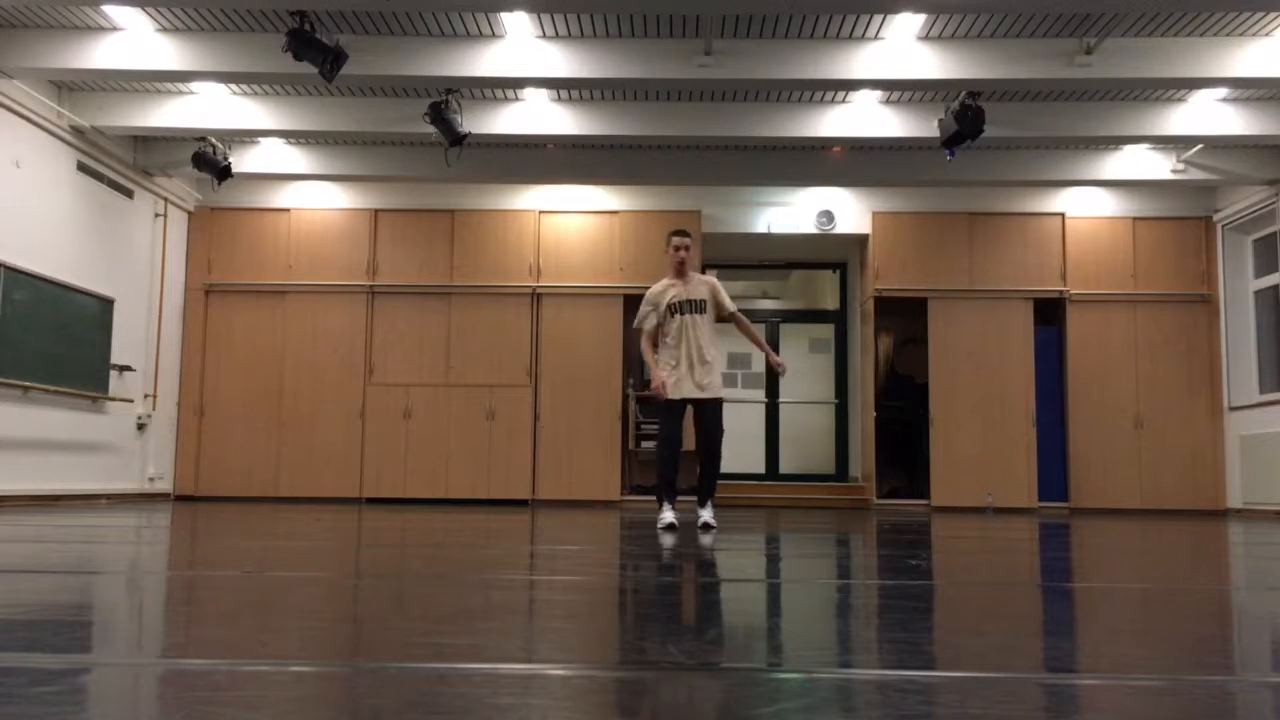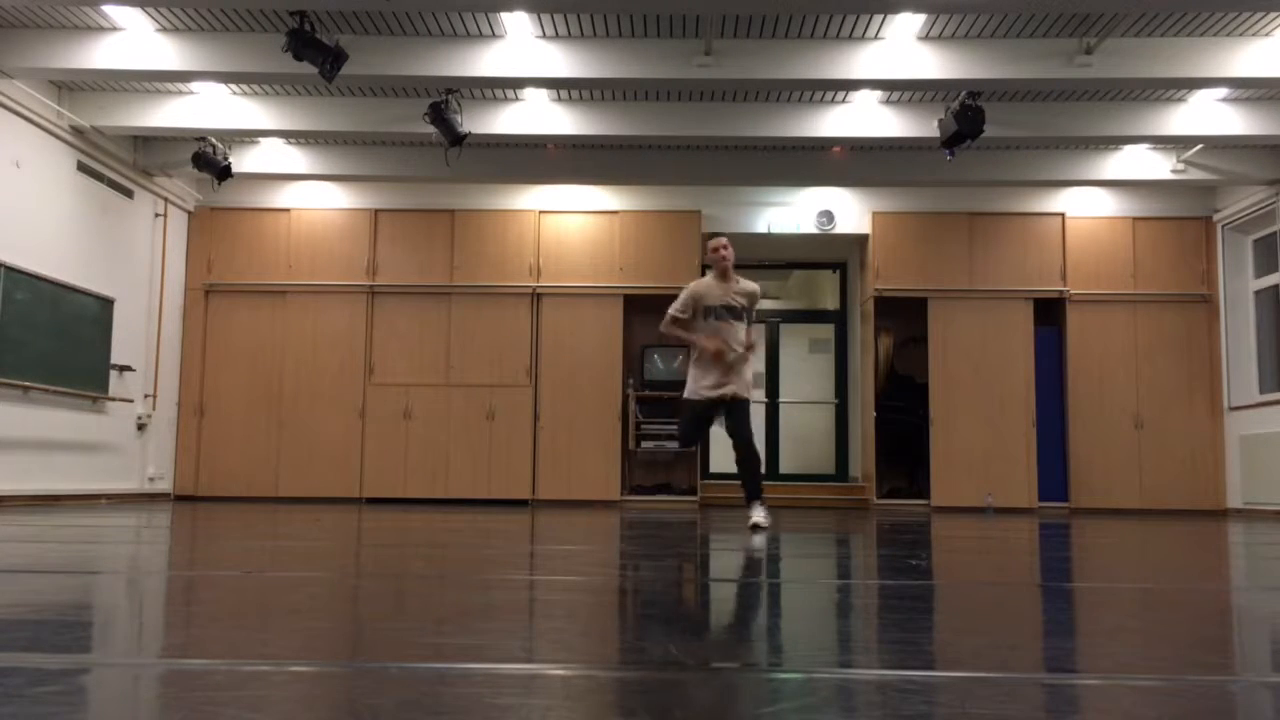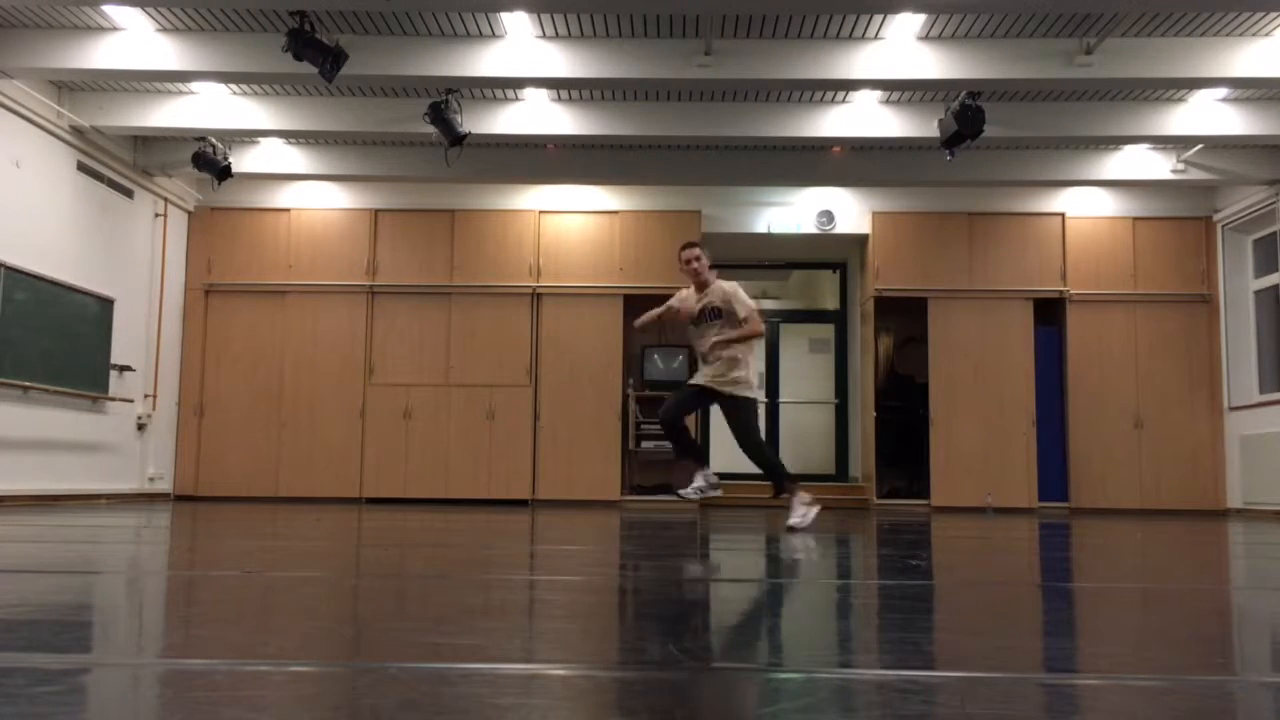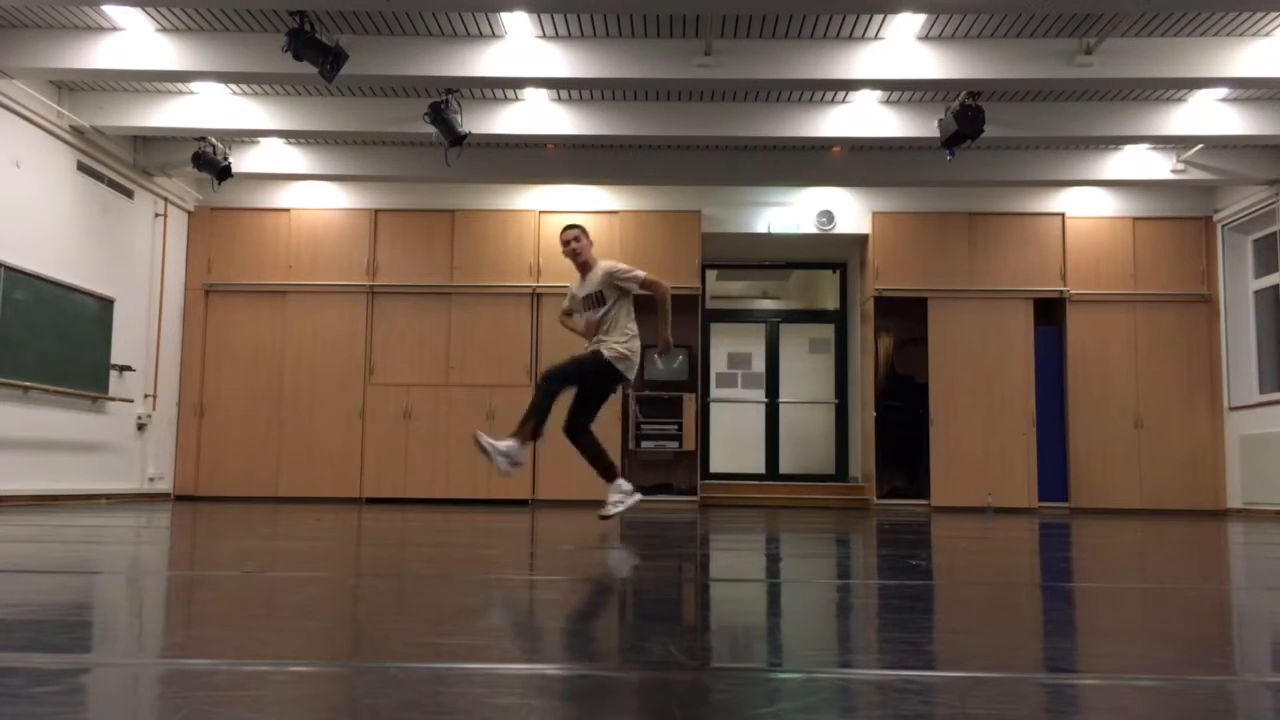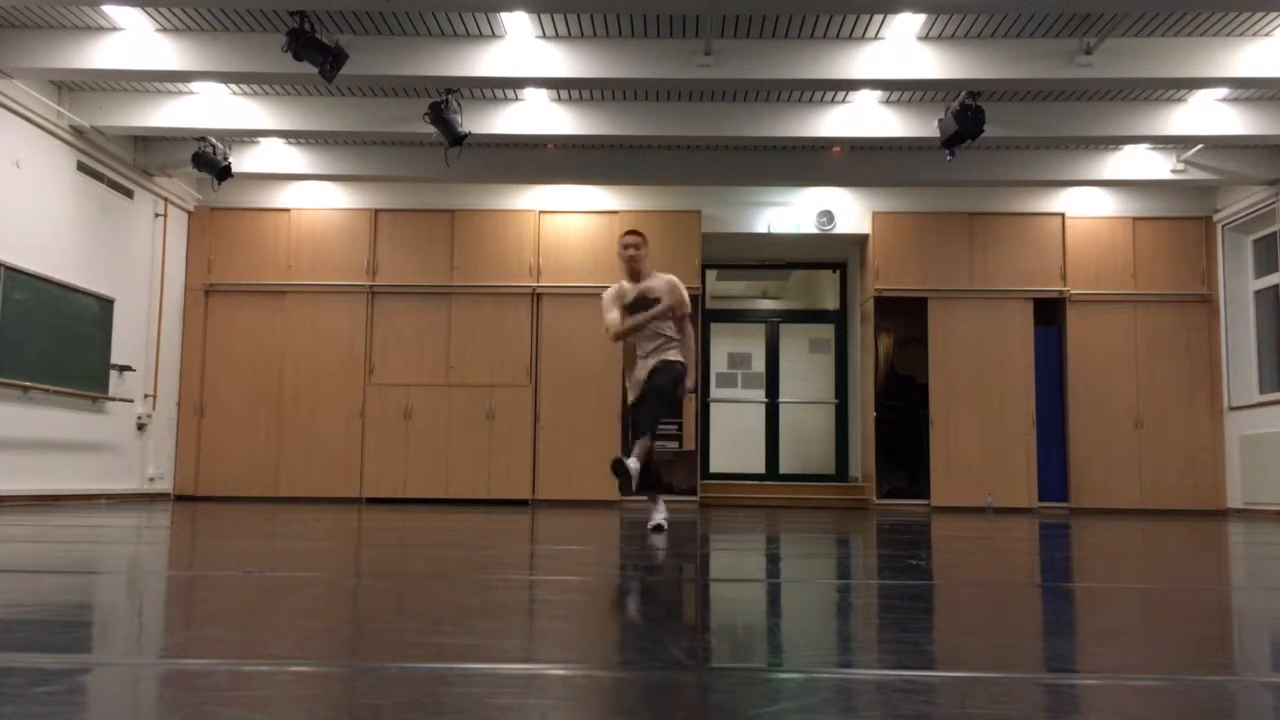
dt=1s
person 1, frame 1
left shoulder: (709, 285)
right shoulder: (656, 293)
left elbow: (738, 320)
right elbow: (647, 339)
left wrist: (769, 352)
right wrist: (655, 372)
left hip: (707, 380)
right hip: (672, 382)
left knee: (710, 443)
right knee: (669, 442)
left ankle: (705, 505)
right ankle: (666, 506)
person 1, frame 2
left shoulder: (751, 290)
right shoulder: (697, 289)
right elbow: (667, 327)
left wrist: (751, 340)
right wrist: (701, 342)
left hip: (737, 379)
right hip: (703, 377)
left knee: (742, 439)
right knee: (688, 439)
left ankle: (755, 505)
person 1, frame 3
left shoulder: (729, 290)
right shoulder: (683, 298)
left elbow: (758, 328)
right elbow: (640, 324)
left wrist: (721, 340)
right wrist: (670, 311)
left hip: (737, 378)
right hip: (706, 377)
left knee: (750, 443)
right knee: (668, 415)
left ankle: (798, 498)
right ankle: (704, 473)
person 1, frame 4
left shoulder: (611, 270)
right shoulder: (576, 288)
left elbow: (661, 288)
right elbow: (565, 316)
left wrist: (664, 330)
right wrist: (580, 329)
left hip: (619, 352)
right hip: (599, 355)
left knee: (550, 380)
right knee: (576, 428)
left ankle: (516, 447)
right ankle: (620, 489)
person 1, frame 5
left shoulder: (669, 284)
right shoulder: (612, 295)
left elbow: (686, 330)
right elbow: (615, 334)
left wrist: (690, 373)
right wrist: (657, 311)
left hip: (670, 360)
right hip: (641, 371)
left knee: (656, 390)
left ankle: (636, 460)
right ankle: (656, 504)
